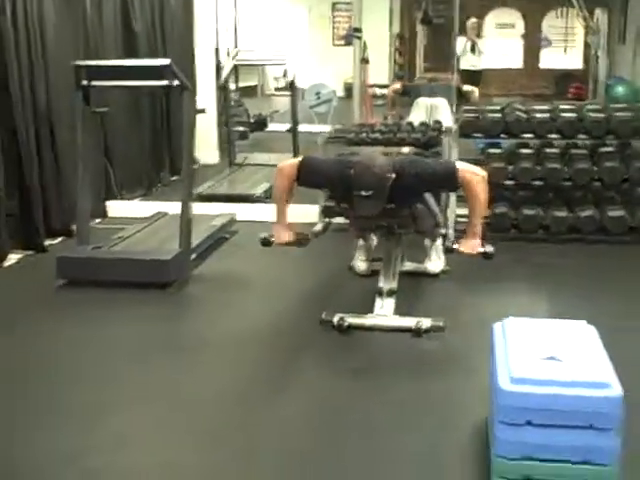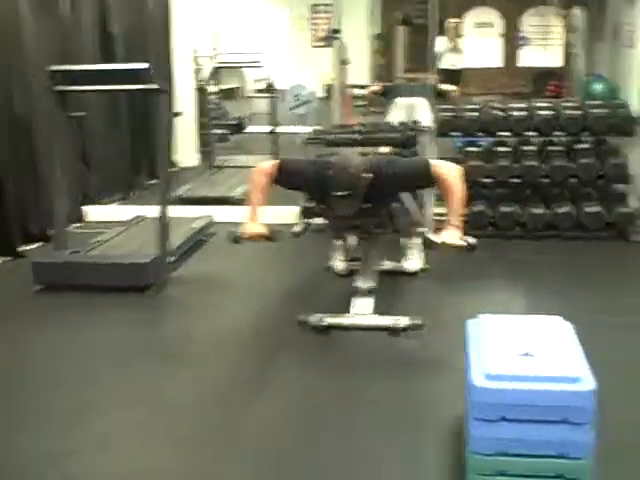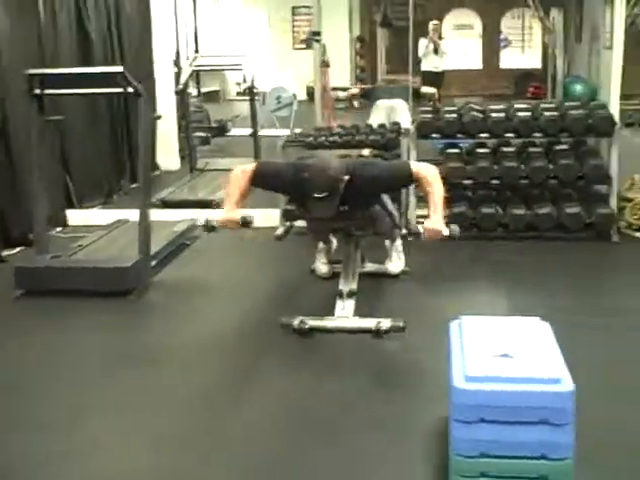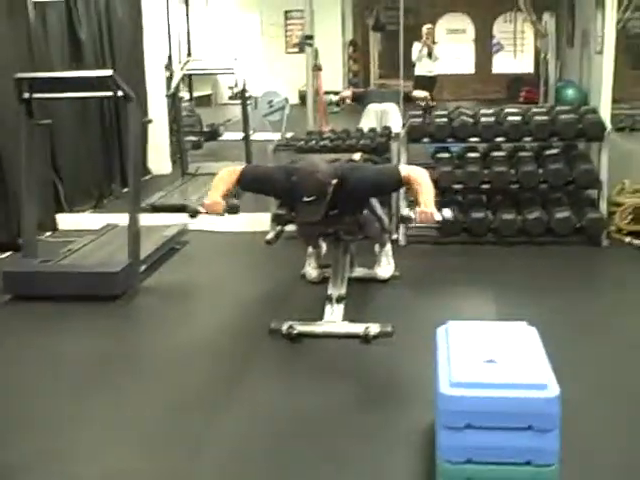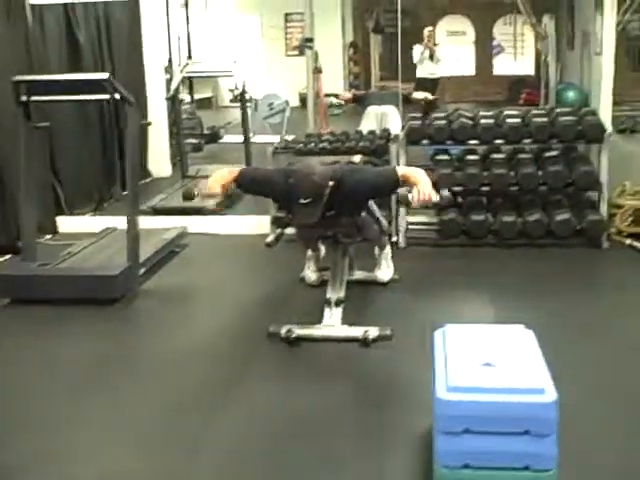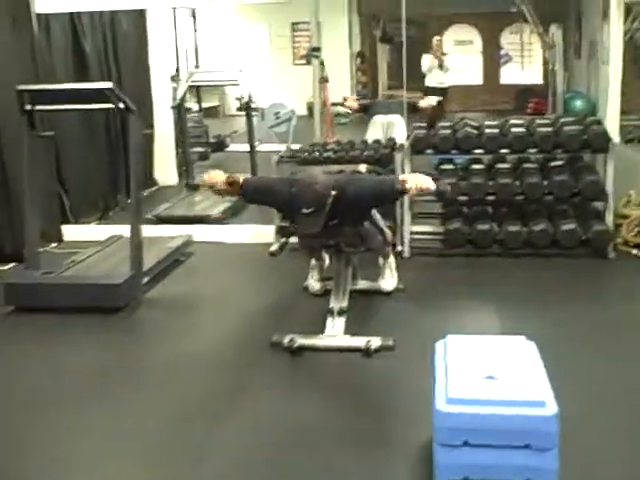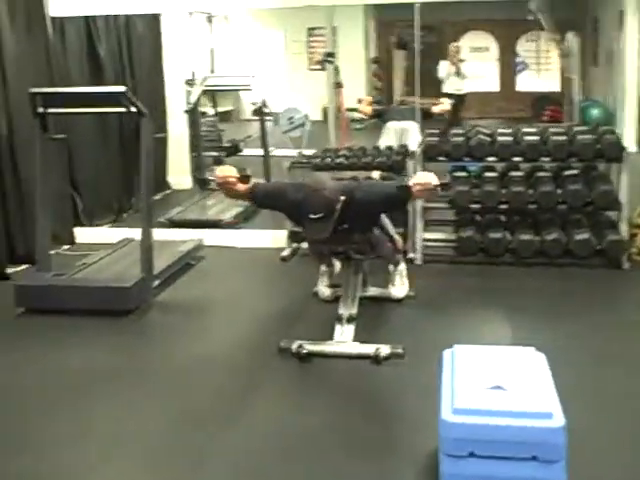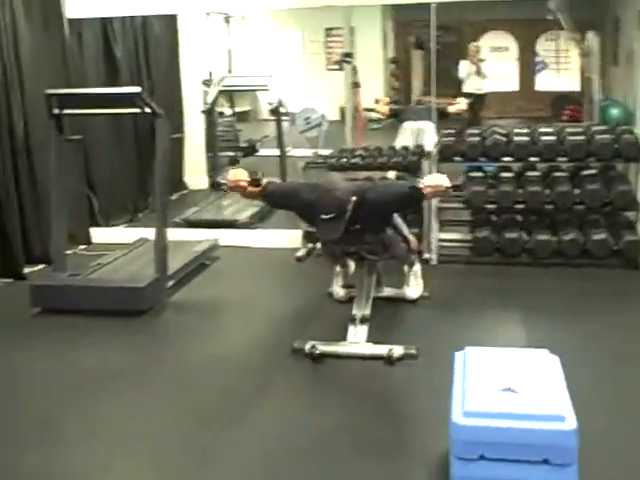
dt=0.1s
person 1, frame 1
left shoulder: (413, 172)
right shoulder: (340, 172)
left elbow: (475, 175)
right elbow: (286, 168)
left wrist: (473, 235)
right wrist: (281, 224)
left hip: (409, 205)
right ankle: (366, 242)
person 1, frame 2
left shoulder: (389, 172)
right shoulder: (317, 173)
left elbow: (449, 170)
right elbow: (265, 169)
left wrist: (453, 226)
right wrist: (254, 219)
left hip: (385, 205)
left ankle: (412, 241)
right ankle: (342, 243)
person 1, frame 3
left shoulder: (367, 174)
right shoulder: (295, 175)
left elbow: (426, 170)
right elbow: (243, 171)
left wrist: (436, 217)
right wrist: (230, 208)
left hip: (365, 208)
left ankle: (394, 243)
right ankle: (326, 245)
person 1, frame 4
left shoulder: (356, 179)
right shoulder: (283, 179)
left elbow: (414, 172)
right elbow: (232, 172)
left wrist: (428, 201)
right wrist: (215, 195)
left hip: (354, 212)
left ankle: (384, 247)
right ankle: (315, 250)
person 1, frame 5
left shoulder: (353, 181)
right shoulder: (282, 181)
left elbow: (411, 172)
right elbow: (230, 173)
left wrist: (424, 187)
right wrist: (215, 183)
left hip: (353, 215)
left ankle: (383, 250)
right ankle: (315, 253)
person 1, frame 6
left shoulder: (356, 191)
right shoulder: (284, 191)
left elbow: (411, 181)
right elbow: (234, 185)
left wrist: (421, 181)
right wrist: (216, 181)
left hip: (357, 223)
left ankle: (387, 259)
right ankle: (318, 262)
person 1, frame 7
left shoulder: (364, 196)
right shoulder: (293, 196)
left elbow: (421, 184)
right elbow: (241, 188)
left wrist: (427, 181)
right wrist: (225, 181)
left hip: (367, 231)
left ankle: (397, 266)
right ankle: (329, 267)
person 1, frame 8
left shoulder: (378, 197)
right shoulder: (306, 197)
left elbow: (434, 185)
right elbow: (258, 187)
left wrist: (439, 182)
right wrist: (240, 180)
left hip: (380, 231)
left ankle: (412, 265)
right ankle: (343, 267)
